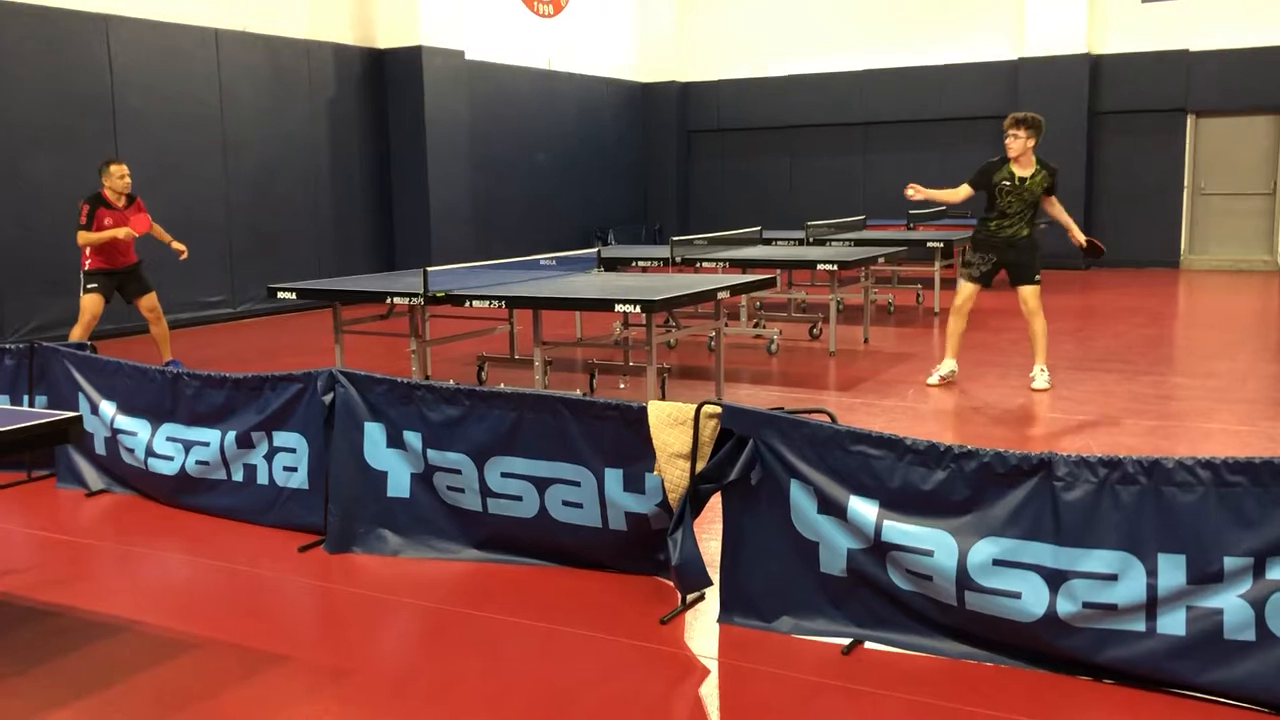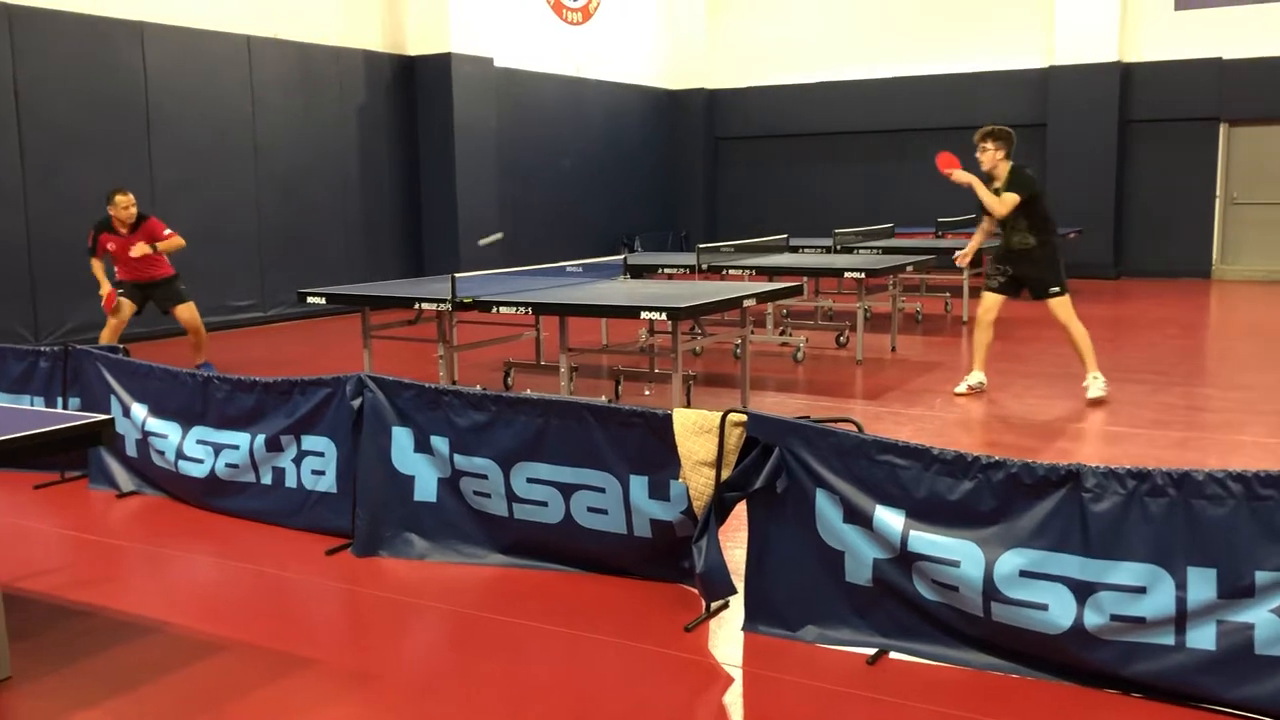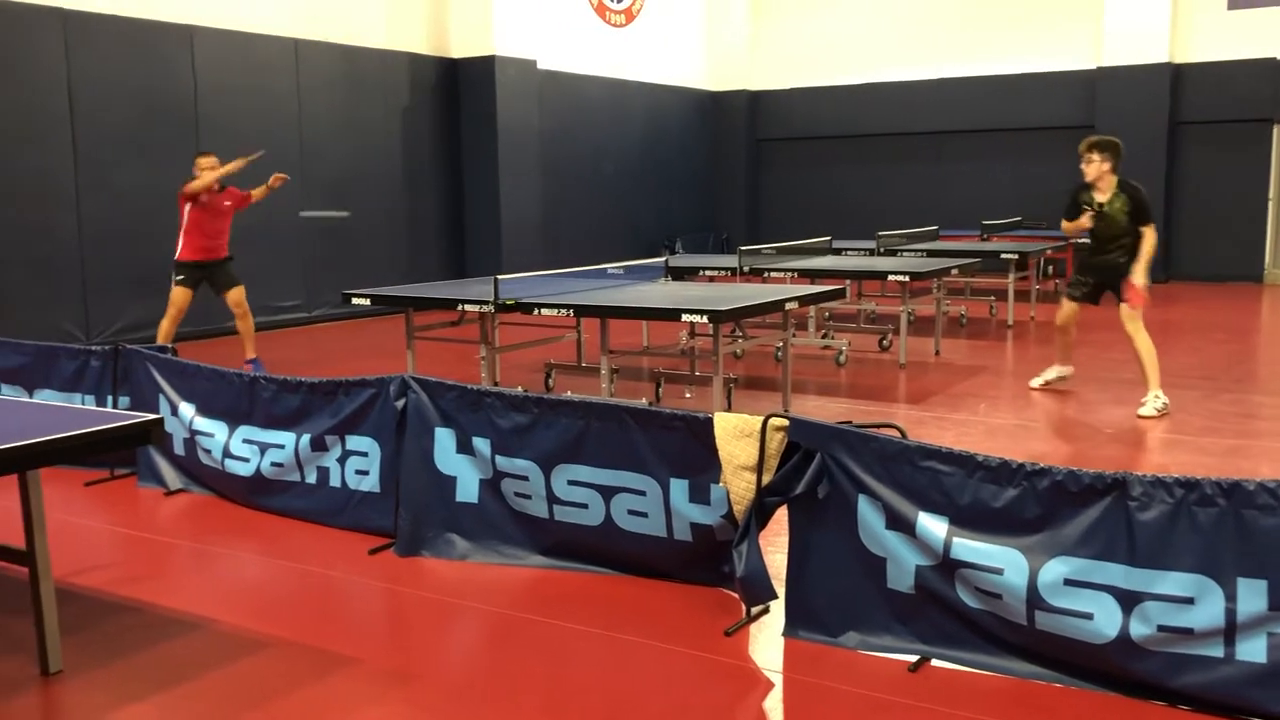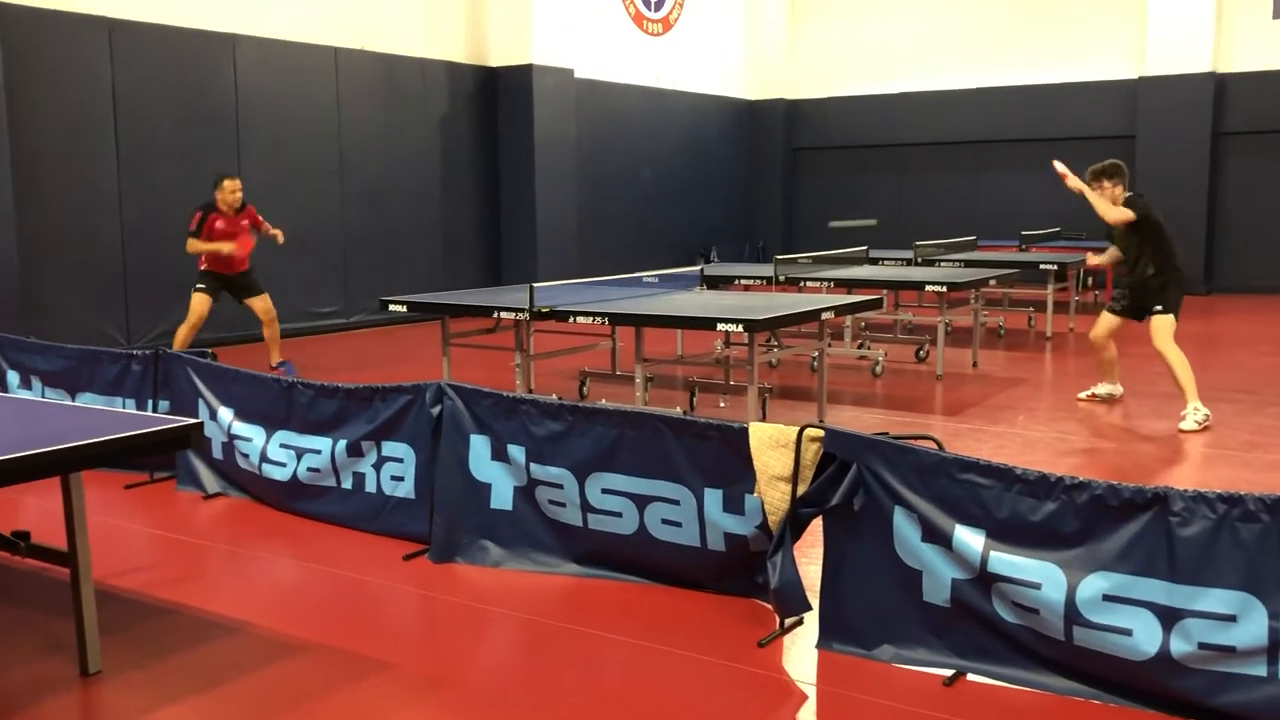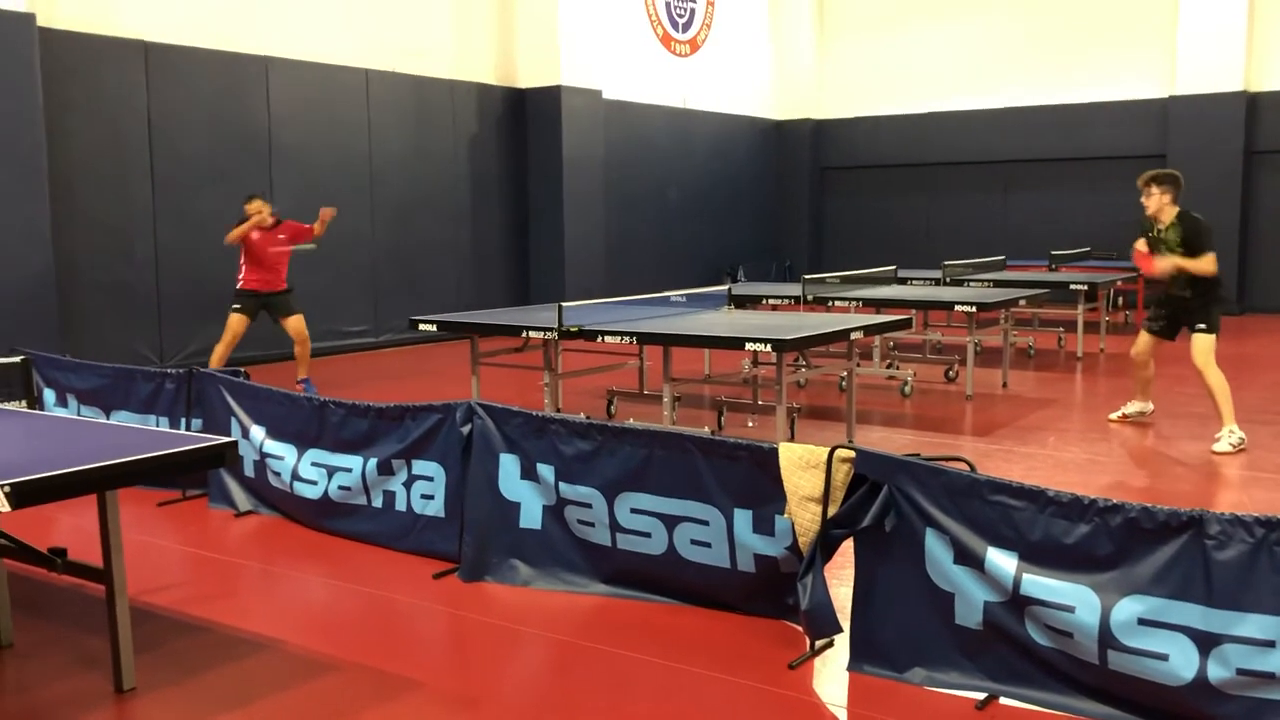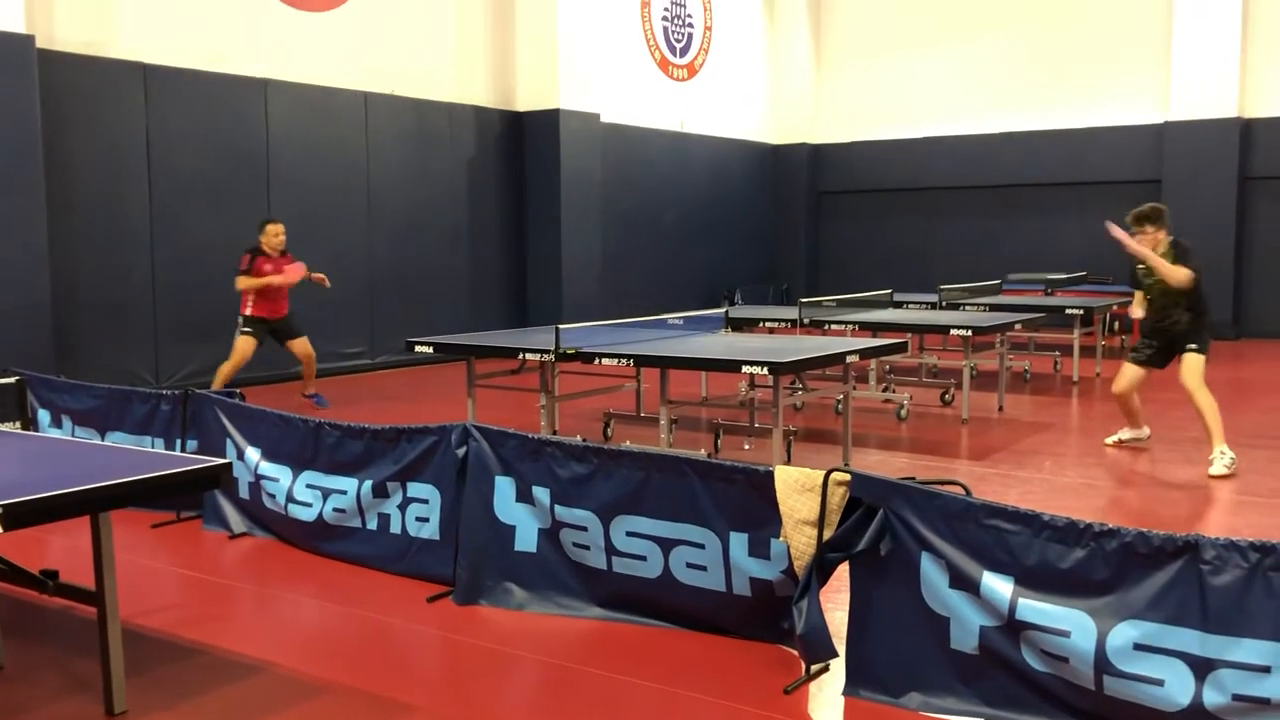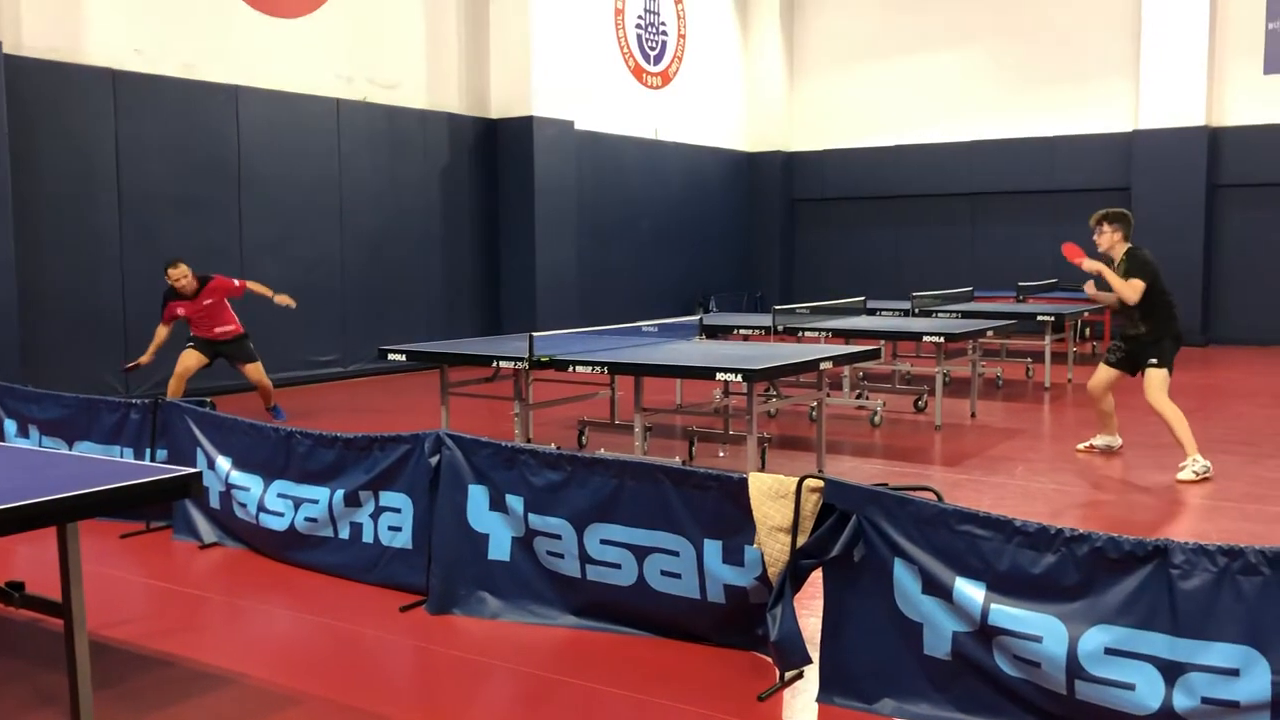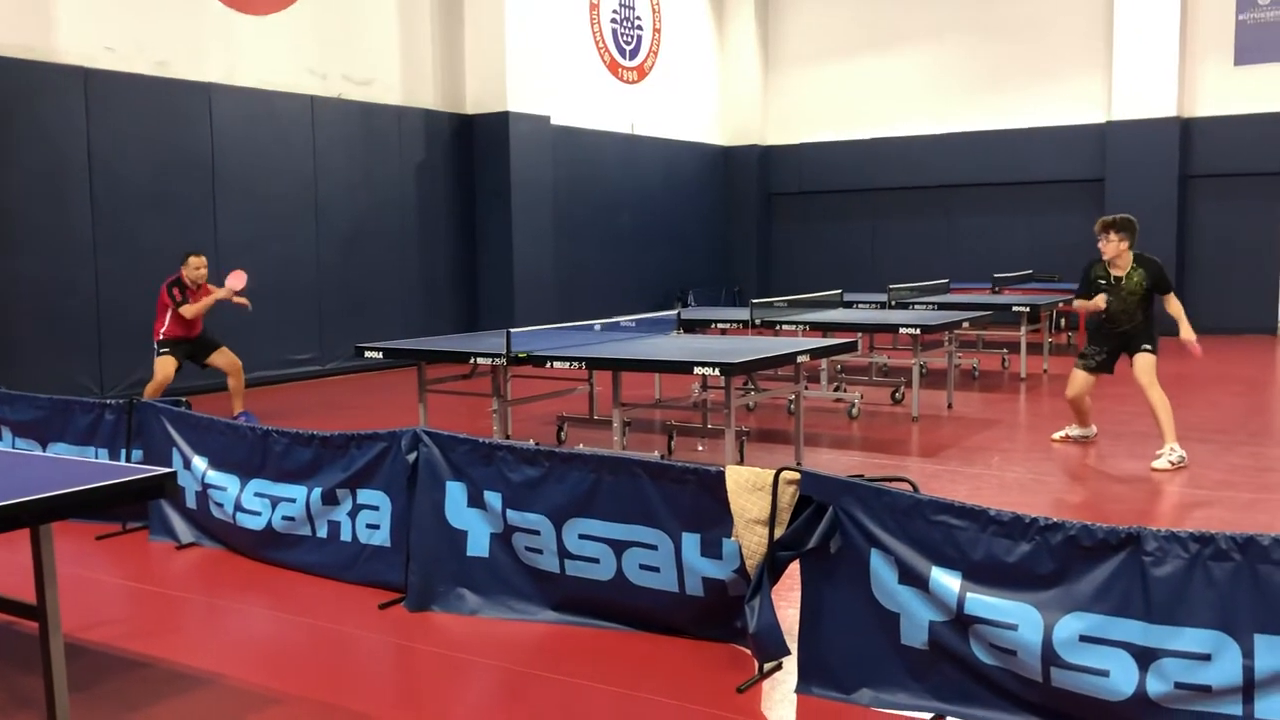
dt=0.5s
person 1, frame 1
left shoulder: (1047, 173)
right shoulder: (994, 168)
right elbow: (960, 194)
left wrist: (1072, 228)
right wrist: (926, 193)
left hip: (1022, 245)
right hip: (986, 242)
left knee: (1032, 307)
right knee: (961, 304)
left ankle: (1040, 369)
right ankle: (949, 364)
person 1, frame 2
left shoulder: (1021, 177)
right shoulder: (989, 183)
left elbow: (1000, 210)
left wrist: (972, 182)
right wrist: (971, 247)
left hip: (1040, 254)
right hip: (1010, 254)
left knee: (1065, 316)
right knee: (984, 314)
left ankle: (1094, 376)
right ankle: (977, 376)
person 1, frame 3
left shoulder: (1132, 194)
right shoulder: (1081, 193)
left elbow: (1149, 234)
right elbow: (1066, 228)
left wrist: (1140, 269)
right wrist: (1079, 225)
left hip: (1126, 265)
right hip: (1095, 262)
left knee: (1133, 325)
right knee: (1063, 320)
left ankle: (1157, 395)
right ankle: (1062, 367)
person 1, frame 4
left shoulder: (1138, 204)
right shoulder: (1118, 212)
left elbow: (1111, 217)
left wrist: (1083, 188)
right wrist: (1099, 259)
left hip: (1164, 282)
right hip: (1136, 282)
left knee: (1162, 342)
right knee: (1099, 335)
left ankle: (1196, 408)
right ankle: (1111, 386)
person 1, frame 5
left shoulder: (1193, 225)
right shoulder: (1152, 226)
left elbow: (1209, 267)
right elbow: (1151, 264)
left wrist: (1176, 263)
right wrist: (1140, 253)
left hip: (1202, 300)
right hip: (1172, 299)
left knee: (1202, 361)
right knee: (1139, 353)
left ankle: (1232, 431)
right ankle: (1141, 404)
person 1, frame 6
left shoulder: (1181, 250)
right shoulder: (1140, 262)
left elbow: (1182, 280)
left wrist: (1143, 250)
right wrist: (1137, 309)
left hip: (1191, 328)
right hip: (1158, 330)
left knee: (1191, 383)
right knee: (1121, 388)
left ankle: (1223, 453)
right ankle: (1137, 430)
person 1, frame 7
left shoulder: (1138, 259)
right shoulder: (1114, 262)
left elbow: (1132, 297)
left wrist: (1101, 268)
right wrist: (1096, 294)
left hip: (1160, 336)
right hip: (1133, 336)
left knee: (1155, 397)
right knee: (1096, 386)
left ankle: (1197, 461)
right ankle: (1109, 438)
person 1, frame 8
left shoulder: (1149, 267)
right shoulder: (1093, 269)
left elbow: (1170, 299)
right elbow: (1078, 304)
left wrist: (1183, 325)
right wrist: (1091, 305)
left hip: (1139, 330)
right hip: (1103, 332)
left knee: (1146, 381)
right knee: (1073, 393)
left ankle: (1174, 450)
right ankle: (1084, 429)
person 2, frame 1
left shoulder: (134, 202)
right shoulder: (92, 204)
left elbow: (150, 225)
right elbow: (82, 239)
left wrist: (172, 242)
right wrist: (115, 232)
left hip: (129, 267)
right hip: (98, 270)
left knee: (155, 313)
right knee: (88, 318)
left ankle: (169, 361)
person 2, frame 2
left shoulder: (147, 222)
right shoulder: (100, 231)
left elbow: (179, 242)
right elbow: (95, 260)
left wrist: (152, 247)
right wrist: (104, 283)
left hip: (163, 279)
right hip: (130, 282)
left knee: (194, 324)
right knee: (115, 322)
left ankle: (202, 363)
person 2, frame 3
left shoulder: (230, 194)
right shoulder: (191, 191)
left elbow: (249, 198)
right elbow: (197, 186)
left wrist: (268, 186)
right wrist: (226, 169)
left hip: (219, 260)
right hip: (188, 261)
left knee: (241, 309)
right knee: (174, 312)
left ankle: (251, 359)
person 2, frame 4
left shoulder: (245, 210)
right shoulder: (204, 213)
left elbow: (262, 226)
right elbow: (191, 246)
left wrist: (273, 231)
right wrist: (221, 247)
left hip: (240, 273)
right hip: (212, 273)
left knee: (269, 315)
right knee: (195, 318)
left ankle: (278, 364)
person 2, frame 5
left shoulder: (287, 227)
right shoulder: (245, 227)
left elbow: (315, 232)
right elbow: (230, 239)
left wrist: (323, 219)
right wrist: (252, 222)
left hip: (278, 292)
right hip: (248, 292)
left knee: (301, 336)
right knee: (230, 337)
left ankle: (303, 379)
person 2, frame 6
left shoulder: (285, 256)
right shoulder: (253, 256)
right elbow: (241, 284)
left wrist: (312, 276)
right wrist: (271, 280)
left hip: (281, 317)
right hip: (254, 316)
left knee: (308, 356)
right knee: (238, 359)
left ankle: (310, 392)
person 2, frame 7
left shoulder: (213, 283)
right shoulder: (170, 298)
left elbow: (247, 285)
right elbow: (164, 326)
left wrist: (274, 296)
right wrist: (149, 353)
left hip: (233, 338)
right hip: (202, 339)
left knee: (260, 380)
right knee: (180, 372)
left ankle: (271, 406)
person 2, frame 8
left shoulder: (199, 282)
right shoulder: (173, 286)
right elbow: (189, 313)
left wrist: (231, 297)
right wrist: (218, 296)
left hip: (196, 336)
right hip: (170, 339)
left knee: (235, 366)
right knee: (162, 378)
left ankle: (239, 413)
